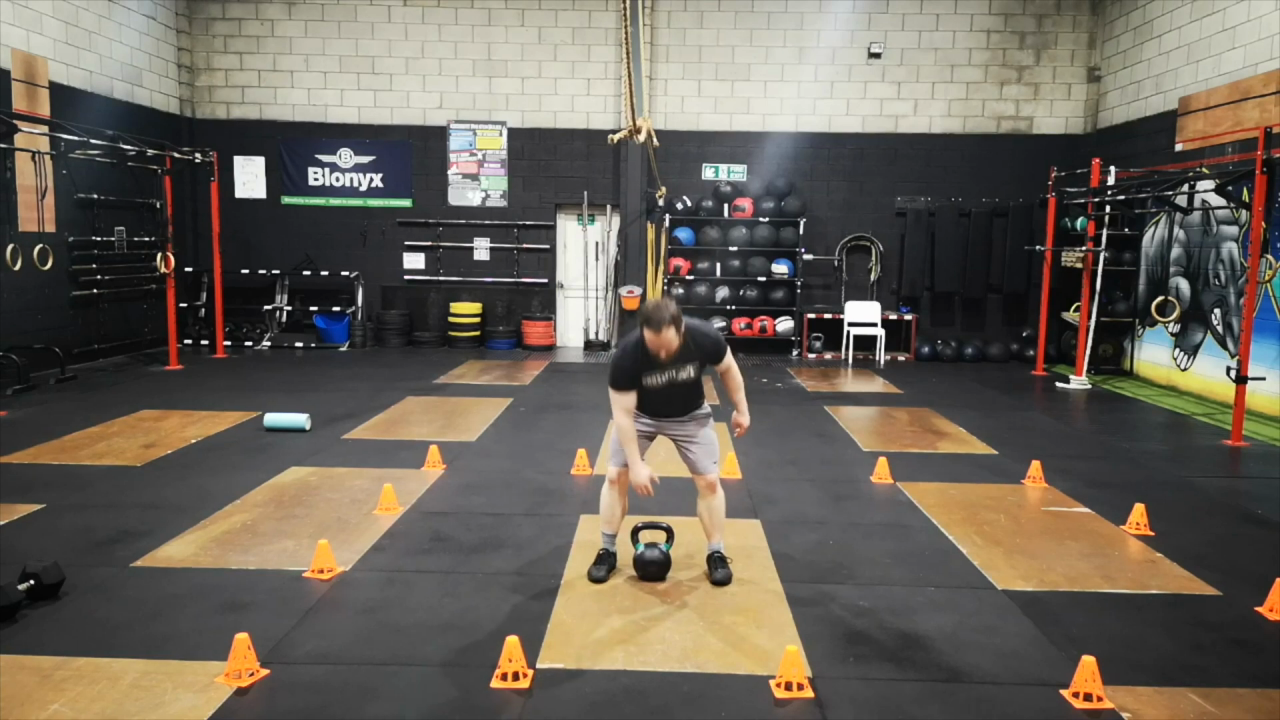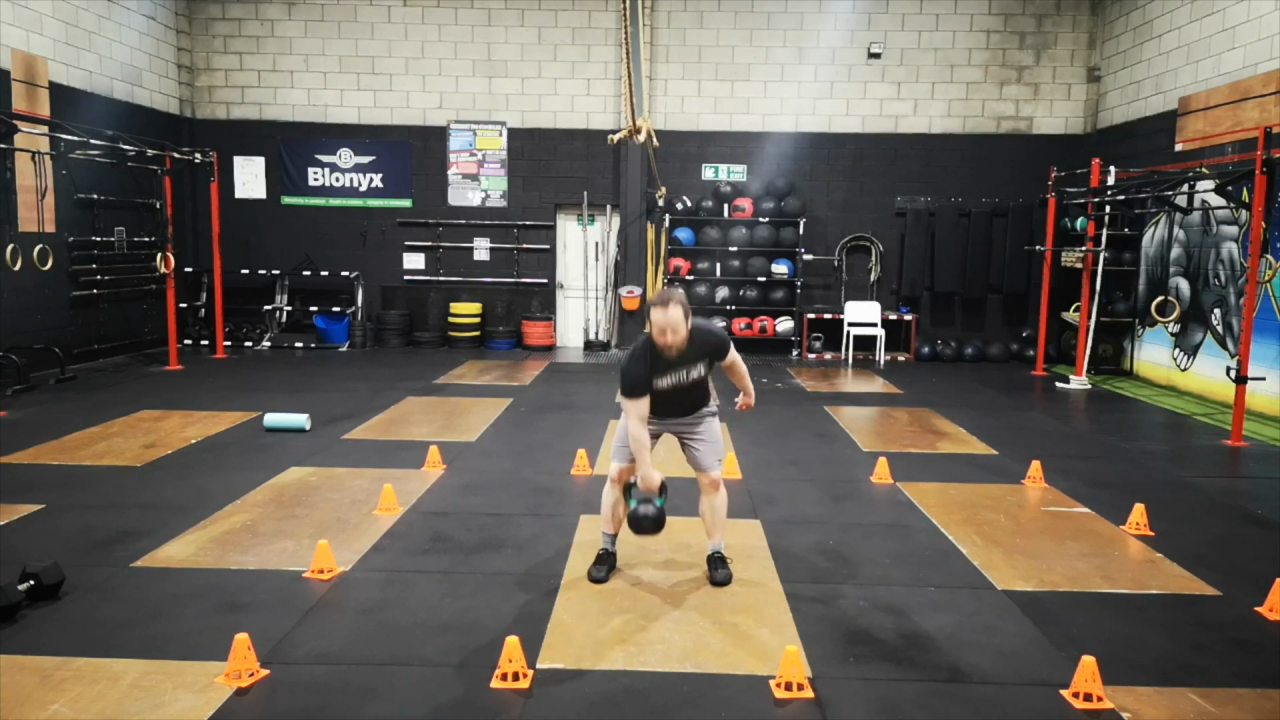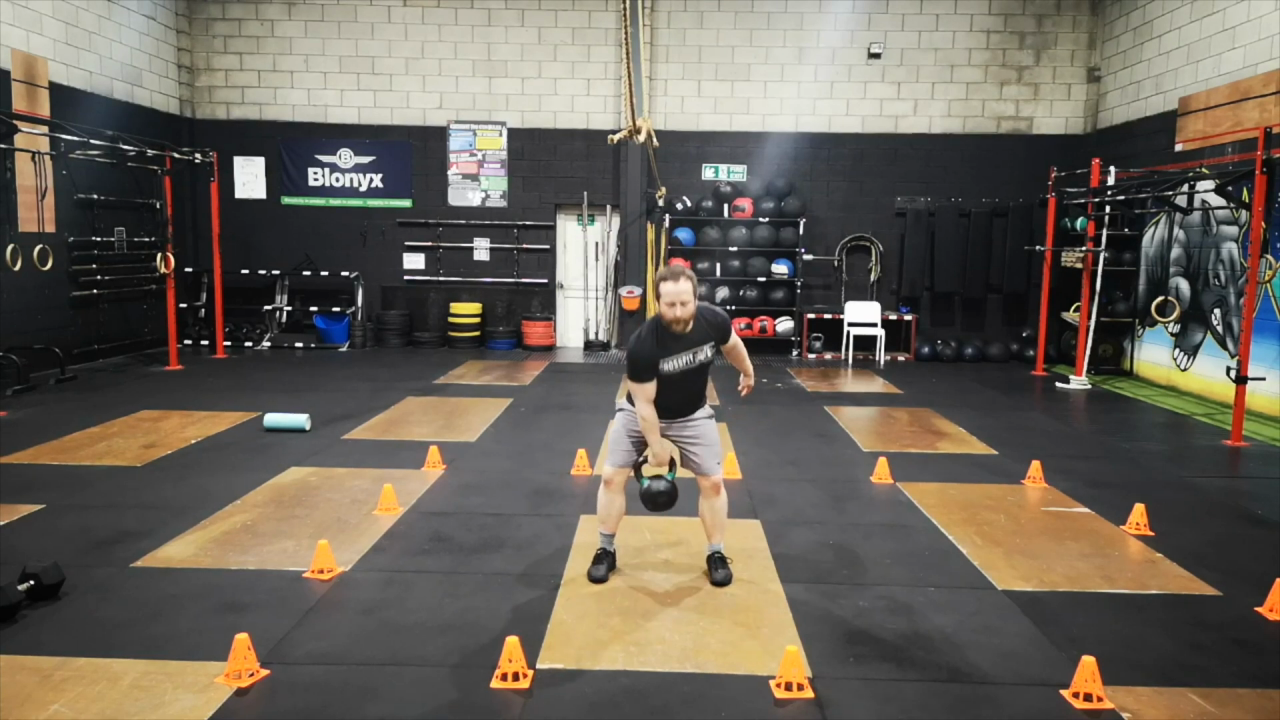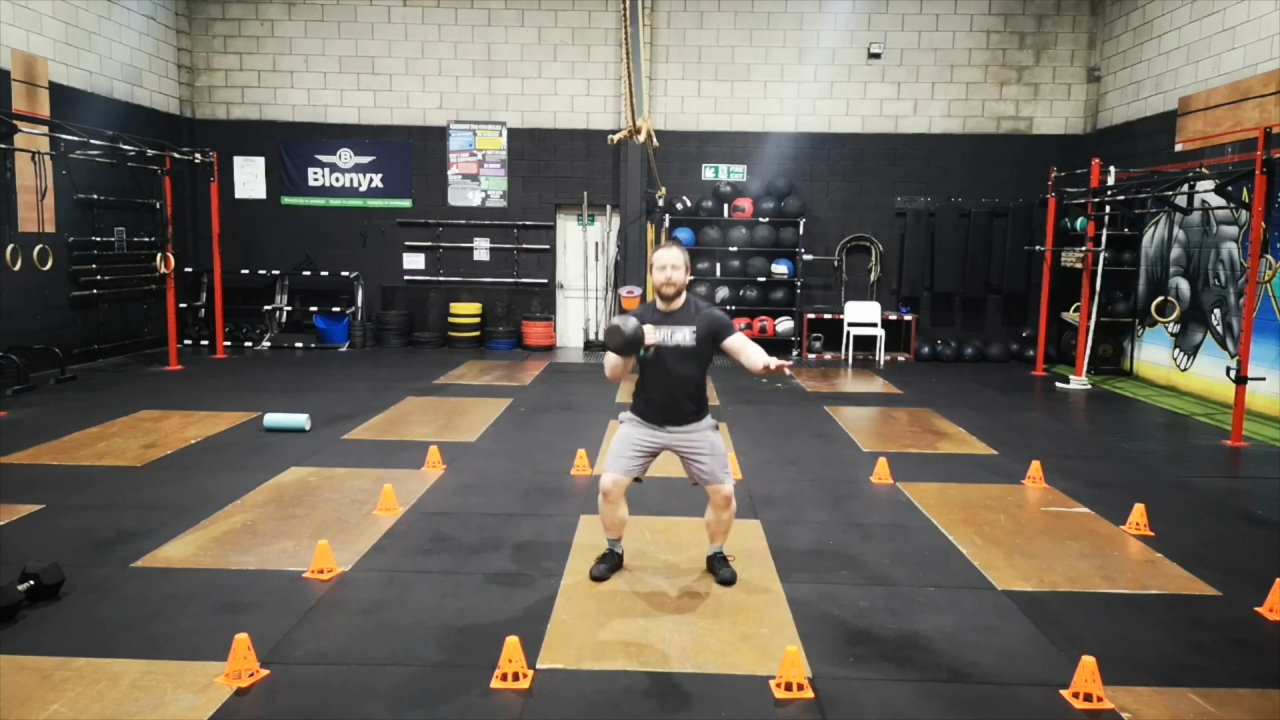
dt=1s
person 1, frame 1
left shoulder: (705, 337)
right shoulder: (627, 354)
left elbow: (728, 369)
right elbow: (622, 414)
left wrist: (741, 409)
right wrist: (636, 464)
left hip: (690, 415)
right hip: (642, 414)
left knee: (709, 480)
right knee: (616, 477)
left ankle: (716, 553)
right ankle: (607, 551)
person 1, frame 2
left shoulder: (709, 336)
right shoulder: (636, 360)
left elbow: (732, 363)
right elbow: (636, 422)
left wrist: (747, 391)
right wrist: (646, 470)
left hip: (695, 413)
right hip: (647, 412)
left knee: (712, 478)
right knee: (618, 474)
left ankle: (716, 554)
right ankle: (607, 551)
person 1, frame 3
left shoulder: (714, 319)
right shoulder: (643, 343)
left elbow: (732, 345)
right elbow: (644, 404)
left wrist: (748, 373)
right wrist: (656, 447)
left hip: (692, 413)
right hip: (641, 414)
left knee: (712, 481)
right knee: (612, 476)
left ankle: (716, 554)
right ankle: (606, 551)
person 1, frame 4
left shoulder: (708, 316)
right shoulder: (638, 318)
left elbow: (742, 347)
right elbow: (611, 373)
left wrist: (764, 362)
right wrist: (629, 351)
left hip: (694, 424)
right hip: (643, 421)
left knee: (723, 493)
right knee: (610, 486)
left ankle: (716, 555)
right ankle: (614, 551)
